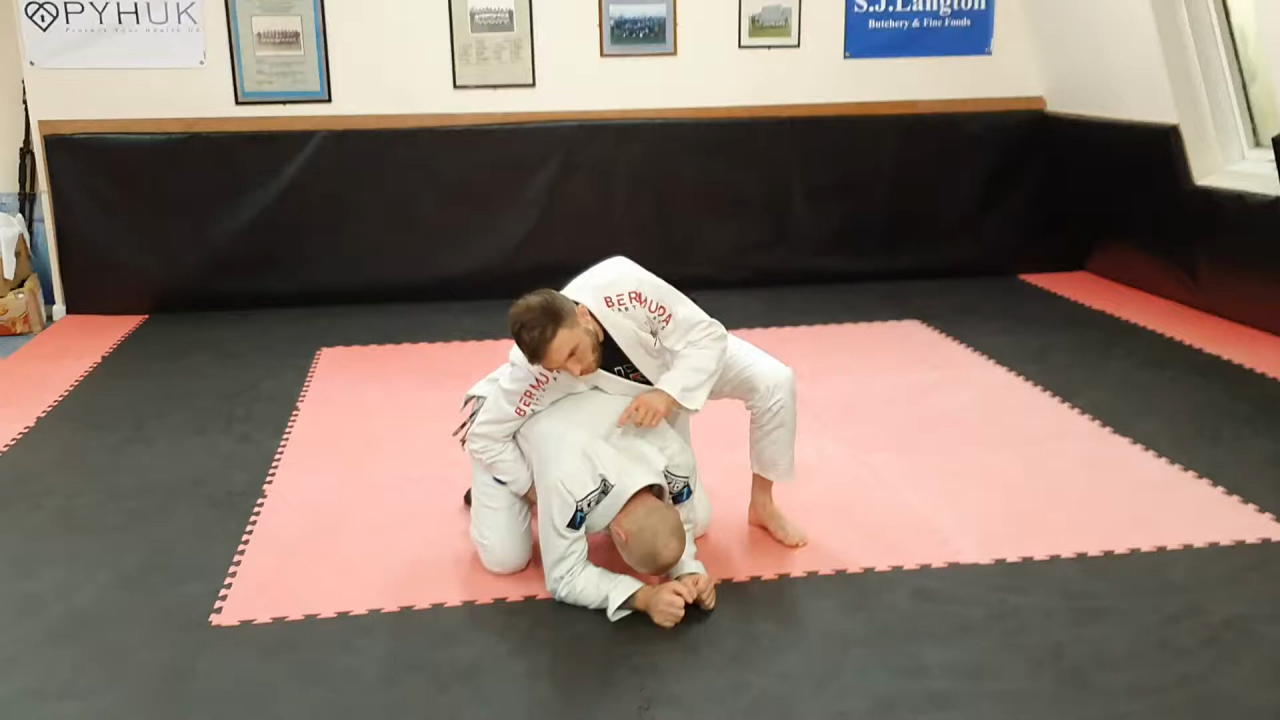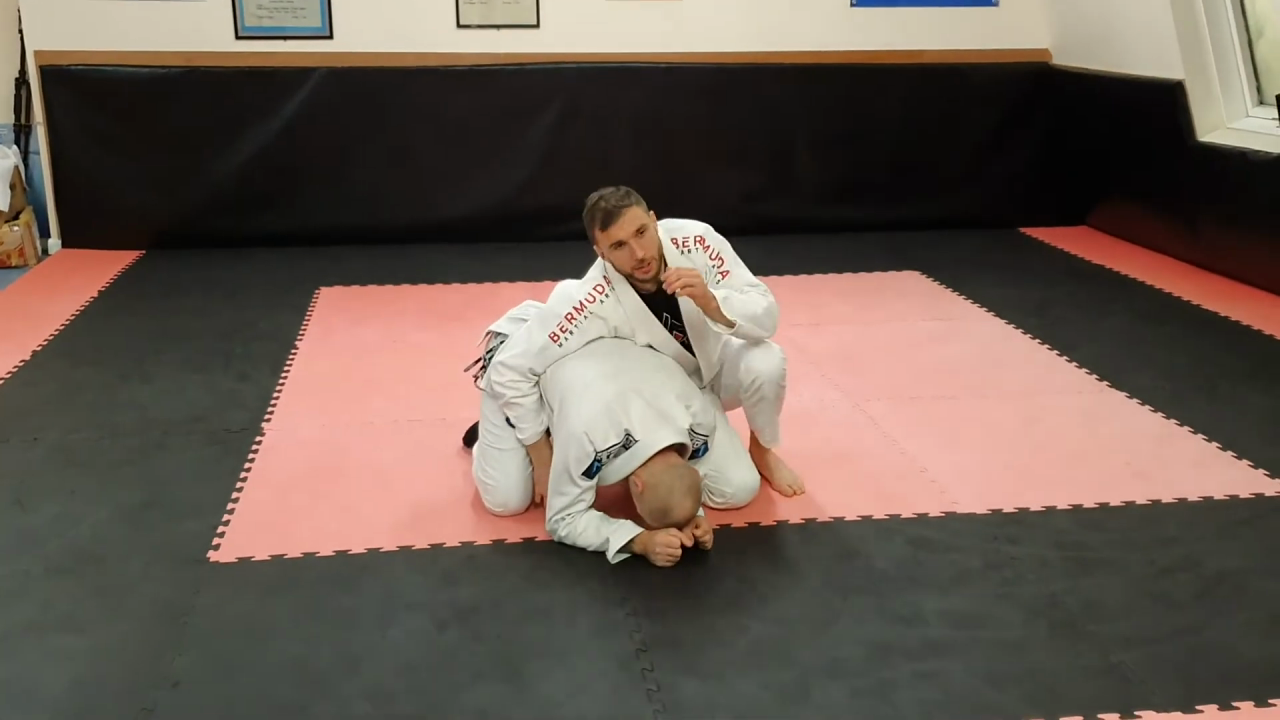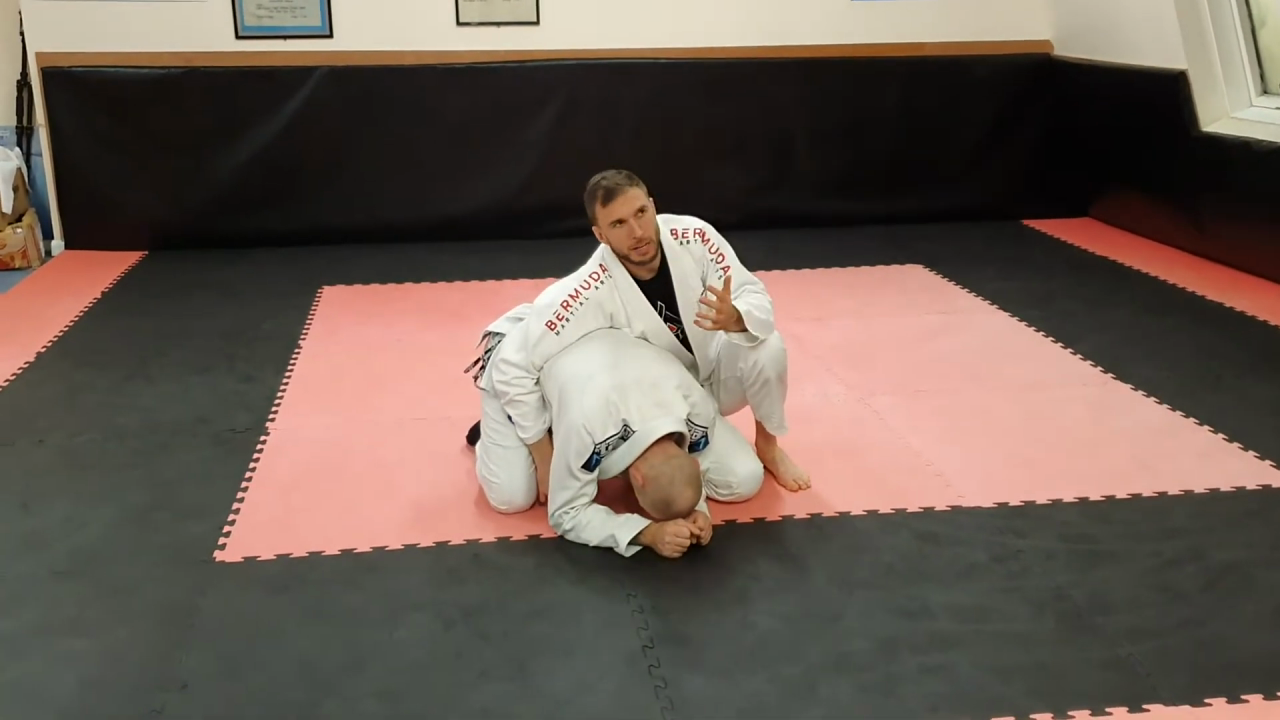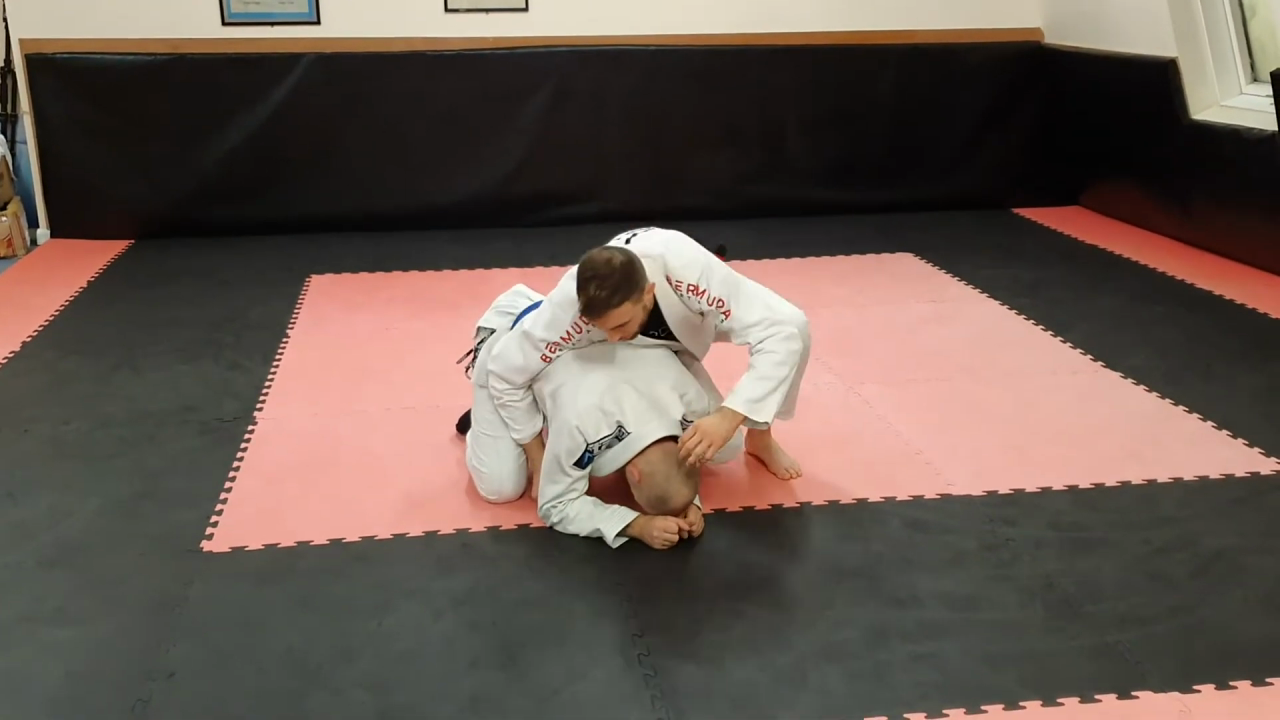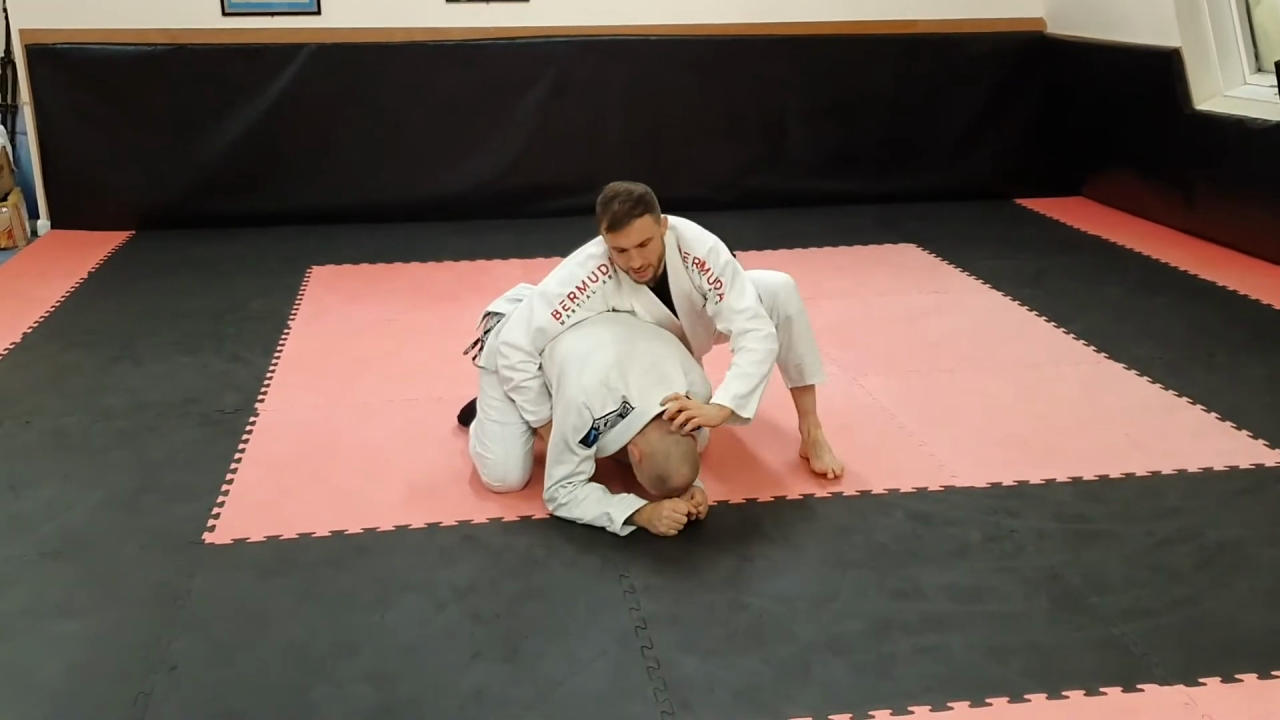
dt=1s
person 1, frame 1
left shoulder: (624, 284)
right shoulder: (534, 372)
left elbow: (707, 335)
right elbow: (483, 437)
left wrist: (668, 393)
left hip: (679, 360)
right hip: (631, 401)
left knee: (774, 381)
left ankle: (762, 505)
person 1, frame 2
left shoulder: (695, 239)
right shoulder: (594, 301)
left elbow: (765, 314)
right elbow: (509, 370)
left wrist: (710, 301)
right wrist: (543, 459)
left hip: (716, 361)
left knee: (765, 363)
left ankle: (762, 452)
person 1, frame 3
left shoulder: (693, 237)
right shoulder: (589, 292)
left elbow: (756, 297)
right elbow: (512, 369)
left wrist: (735, 318)
right wrist: (545, 460)
left hip: (712, 369)
left knee: (766, 348)
left ankle: (767, 444)
person 1, frame 4
left shoulder: (691, 272)
right shoulder: (570, 311)
left elbow: (783, 331)
right elbow: (503, 373)
left wrist: (729, 416)
right wrist: (538, 459)
right hip: (650, 341)
left knee: (792, 329)
right knee: (710, 449)
left ankle: (760, 439)
person 1, frame 5
left shoulder: (698, 247)
right shoulder: (585, 272)
left elbow: (757, 334)
right elbow: (515, 350)
left wrist: (719, 408)
right wrist: (552, 432)
left hip: (697, 322)
left knee: (778, 288)
left ankle: (810, 431)
person 2, frame 1
left shoulder: (677, 458)
right shoulder: (564, 482)
left elbow: (683, 523)
right elbow: (564, 579)
left wrist: (689, 572)
right wrist: (644, 598)
right knee: (503, 559)
person 2, frame 2
left shoulder: (700, 420)
right shoulder: (586, 431)
right elbow: (562, 518)
left wrist: (692, 517)
right wrist: (641, 541)
right knee: (506, 499)
right ankle: (490, 426)
person 2, frame 3
left shoulder: (697, 409)
right shoulder: (585, 425)
left elbow: (684, 469)
right elbow: (566, 514)
left wrist: (696, 510)
right wrist: (648, 533)
right knee: (511, 498)
right ankle: (492, 432)
person 2, frame 4
left shoulder: (693, 401)
right shoulder: (581, 423)
left elbow: (687, 461)
right elbow: (556, 507)
left wrist: (688, 504)
right wrist: (638, 525)
right knee: (501, 488)
right ankle: (483, 420)
person 2, frame 5
left shoulder: (695, 387)
right shoulder: (586, 397)
left elbow: (686, 450)
right elbow: (561, 492)
left wrist: (690, 488)
right wrist: (643, 514)
right knee: (504, 478)
right ankle: (486, 411)
